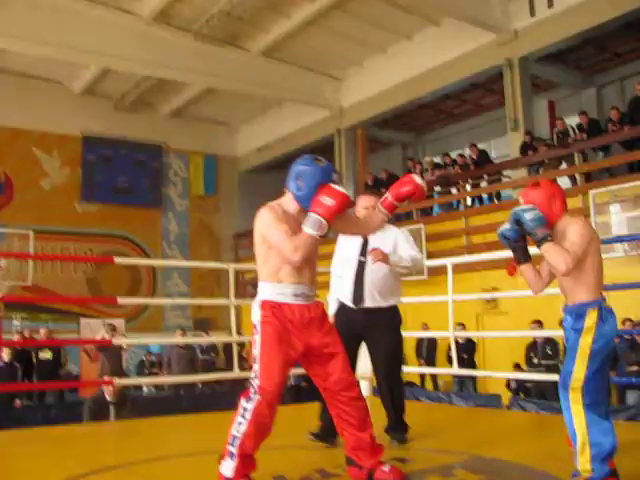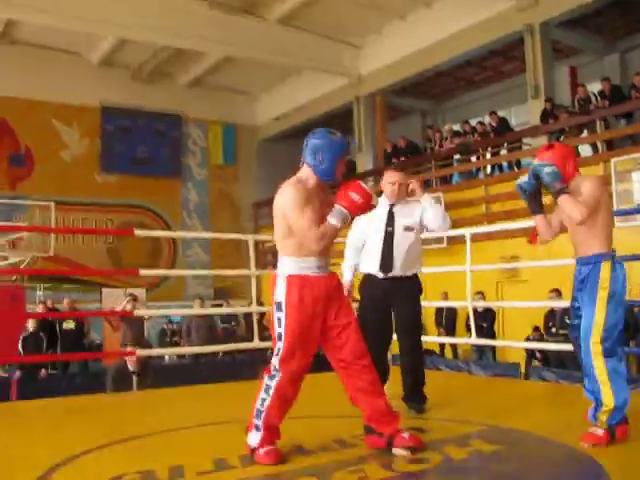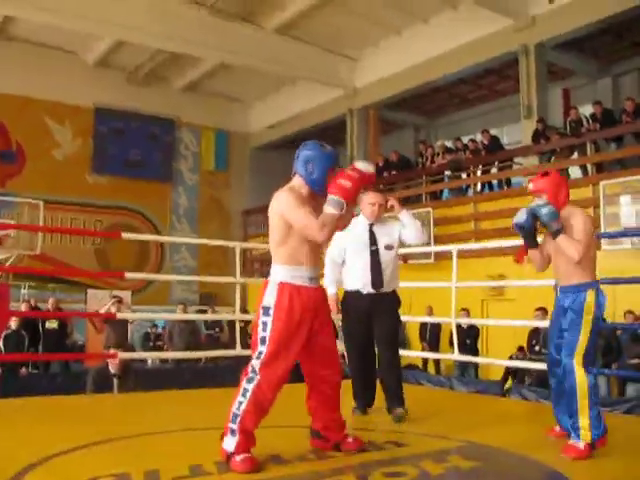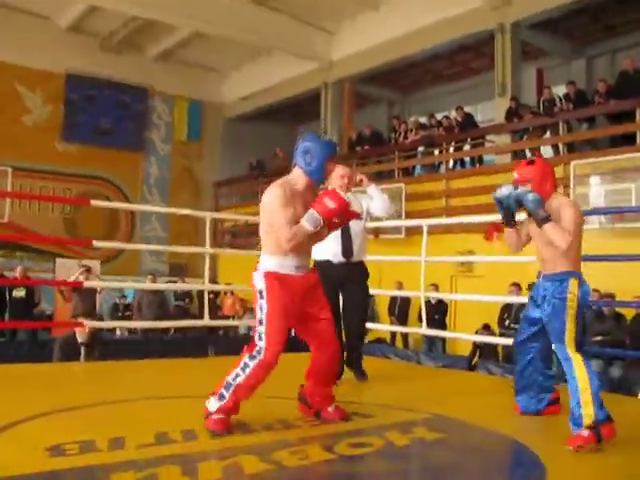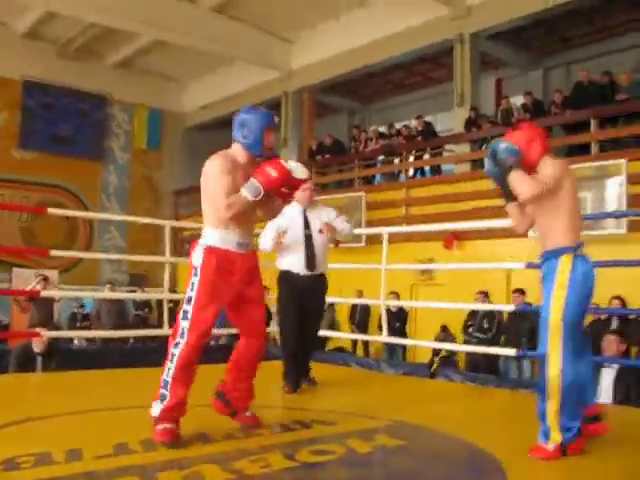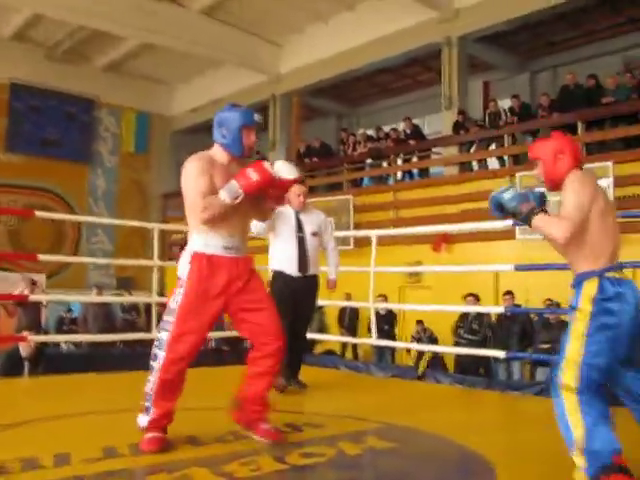
dt=0.3s
person 1, frame 1
left shoulder: (320, 211)
right shoulder: (270, 214)
left elbow: (365, 226)
right elbow: (295, 254)
left wrist: (395, 197)
right wrist: (320, 215)
left hip: (311, 311)
right hip: (275, 311)
left knee: (343, 385)
right knee: (266, 390)
person 1, frame 2
left shoulder: (320, 190)
right shoulder: (293, 191)
right elbow: (316, 242)
left wrist: (355, 205)
right wrist: (344, 207)
left hip: (325, 282)
right hip: (295, 284)
left knee: (355, 357)
right knee: (288, 364)
left ankle: (383, 429)
right ankle: (261, 438)
person 1, frame 3
left shoulder: (314, 196)
right shoulder: (288, 198)
left elbow: (339, 222)
right elbow: (322, 233)
left wrist: (353, 188)
right wrist: (340, 194)
left hip: (313, 292)
right hip: (285, 293)
left knee: (327, 368)
right knee: (267, 370)
left ankle: (328, 433)
right ankle: (236, 445)
person 1, frame 4
left shoulder: (310, 192)
right shoulder: (279, 192)
right elbow: (289, 240)
left wrist: (336, 218)
right wrist: (320, 211)
left hip: (304, 278)
right hip: (275, 278)
left knee: (327, 344)
right knee: (267, 349)
left ankle: (317, 401)
right ankle: (219, 407)
person 1, frame 5
left shoulder: (258, 167)
right shoulder: (220, 163)
left elbow: (268, 212)
right elbow: (227, 210)
left wrist: (287, 187)
right wrist: (263, 182)
left hip: (245, 257)
right hip: (215, 255)
left knee: (255, 336)
right knee: (192, 333)
left ankle: (233, 400)
right ankle: (165, 414)
person 1, frame 6
left shoulder: (244, 168)
right shoulder: (198, 164)
left elbow: (261, 213)
right elbow: (202, 212)
left wrist: (276, 188)
right wrist: (242, 186)
left hip: (240, 266)
right hip: (203, 263)
left knee: (271, 339)
right knee: (176, 343)
left ankle: (251, 412)
right ankle: (153, 423)
person 2, frame 1
left shoulder: (577, 226)
right shoulder: (555, 239)
left elbow: (565, 265)
right elbow: (537, 284)
left wrist: (540, 235)
right wrist: (518, 250)
left hip: (590, 317)
right hip: (579, 318)
left knee: (575, 392)
right knee: (591, 390)
right ankle: (600, 444)
person 2, frame 2
left shoulder: (591, 185)
right shoulder: (566, 198)
left elbow: (581, 216)
right elbow: (546, 235)
left wrist: (557, 189)
right wrist: (533, 202)
left hip: (601, 271)
right hip: (584, 271)
left knee: (597, 345)
right knee: (583, 340)
left ankle: (612, 420)
right ankle: (603, 394)
person 2, frame 3
left shoulder: (578, 217)
right shoulder: (553, 225)
left elbow: (577, 254)
right elbow: (540, 264)
left wrist: (553, 225)
right wrist: (528, 236)
left hip: (583, 297)
right hip: (564, 298)
left knee: (576, 363)
right knee: (558, 362)
left ankle: (589, 435)
right ankle: (569, 421)
person 2, frame 4
left shoulder: (566, 207)
right shoulder: (537, 213)
left elbow: (565, 243)
right elbow: (514, 245)
left wrist: (540, 214)
right wrist: (508, 214)
left hip: (564, 286)
right hip: (543, 286)
left knee: (567, 348)
right knee: (527, 344)
left ankle: (593, 423)
right ankle: (539, 399)
person 2, frame 5
left shoulder: (554, 166)
right shoulder: (542, 179)
left elbow: (529, 191)
right elbow: (522, 225)
left wrist: (510, 166)
right wrist: (505, 187)
left hip: (566, 265)
right hip: (560, 266)
left knee: (557, 351)
right knee: (569, 347)
left ankle: (564, 434)
right ankle: (582, 413)
person 2, frame 6
left shoulder: (578, 183)
right shoulder: (592, 192)
left elbow: (563, 233)
right elbow: (571, 244)
left wrist: (529, 211)
right wrist: (534, 213)
left hip: (599, 292)
left knee: (572, 387)
person 3, frame 1
left shoulder: (396, 235)
right shoulder: (346, 239)
left elbow: (416, 262)
right elbow: (336, 275)
left wrist: (389, 258)
right wrist: (332, 309)
left hip: (382, 315)
right hip: (347, 312)
left knee: (388, 374)
left ankle: (396, 427)
right ankle: (329, 429)
person 3, frame 2
left shoulder: (417, 208)
right shoulder: (369, 210)
left elbow: (443, 225)
right elbow: (354, 243)
left wrist: (422, 196)
right wrist: (347, 277)
left hip: (405, 285)
right hip: (373, 283)
left knee: (410, 341)
right knee: (370, 339)
left ankle: (414, 396)
person 3, frame 3
left shoulder: (394, 226)
right shoulder: (347, 229)
left elbow: (419, 238)
right elbow: (332, 262)
left wrist: (401, 213)
right wrist: (331, 293)
left hip: (386, 298)
right hip: (355, 299)
left knee: (388, 350)
right knee: (358, 352)
left ankle: (395, 404)
right ankle: (362, 402)
person 3, frame 4
left shoulder: (361, 200)
left elbow: (386, 210)
left wrist: (370, 186)
left hip: (355, 267)
right hip: (326, 268)
left knee: (357, 318)
left ankle: (355, 363)
person 3, frame 5
left shoulder: (327, 213)
right shoulder: (282, 214)
left elbow: (347, 228)
right elbow: (264, 245)
left wrist: (336, 231)
right wrist: (274, 240)
left hip: (316, 279)
right hip: (290, 279)
left knee: (310, 328)
right knee: (290, 329)
left ankle: (303, 372)
right ankle: (291, 378)
person 3, frame 6
left shoulder: (319, 218)
right shoulder: (276, 214)
left elbow: (330, 245)
right elbow: (256, 228)
left wrist: (332, 274)
left hip: (308, 282)
right hip: (282, 280)
left knee: (300, 330)
right knee: (282, 327)
left ankle: (292, 374)
right ankle: (281, 374)
